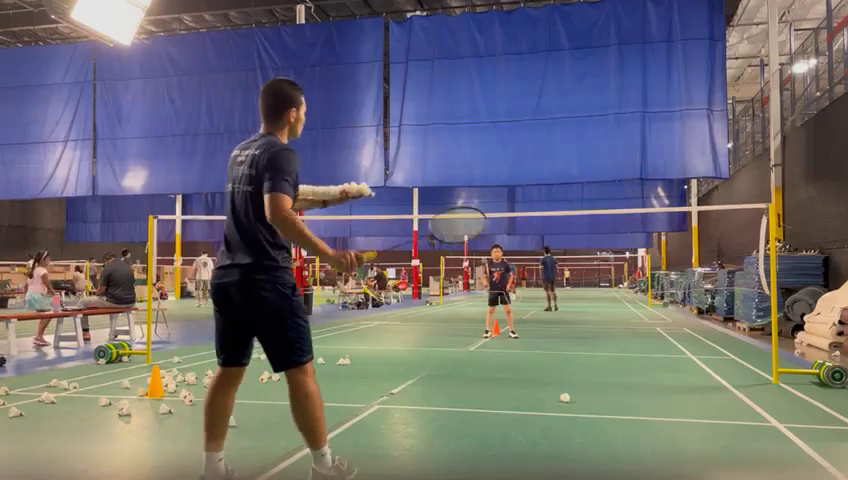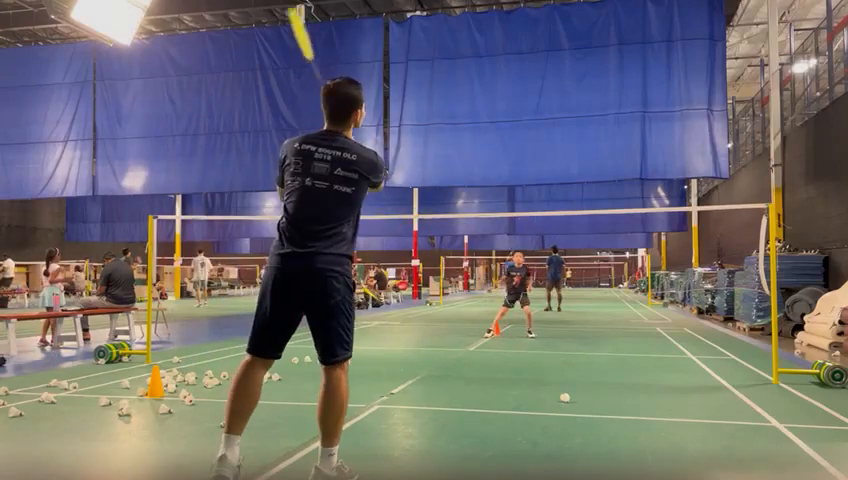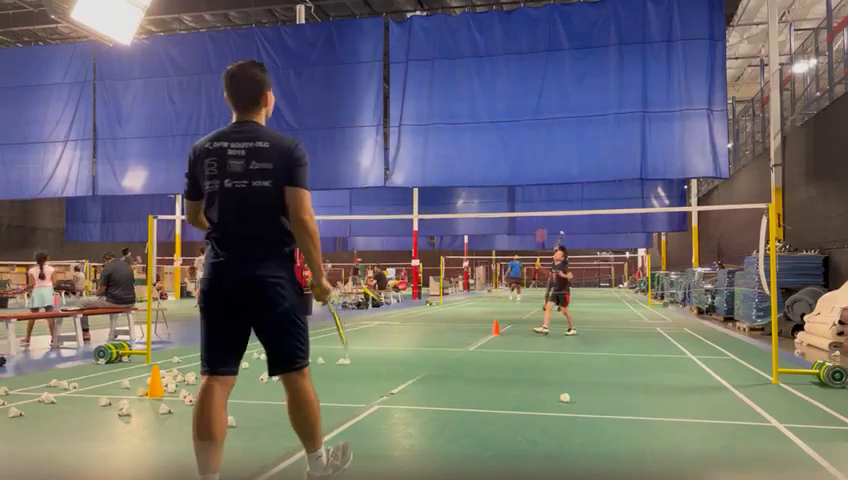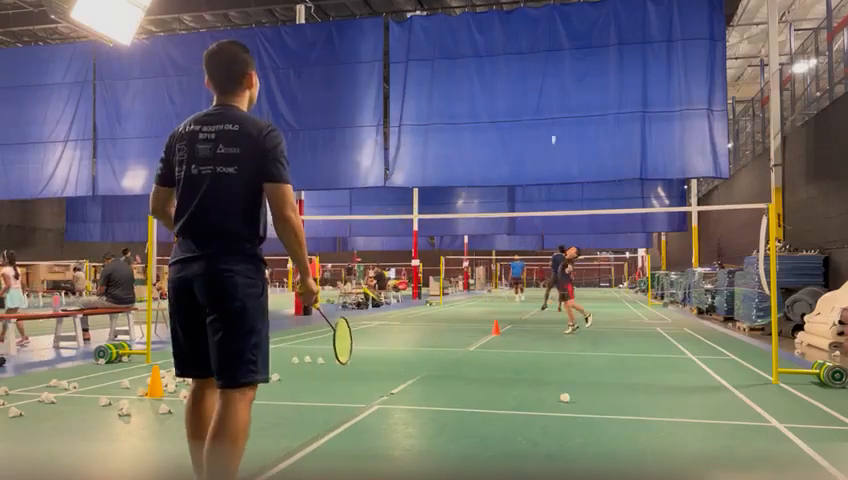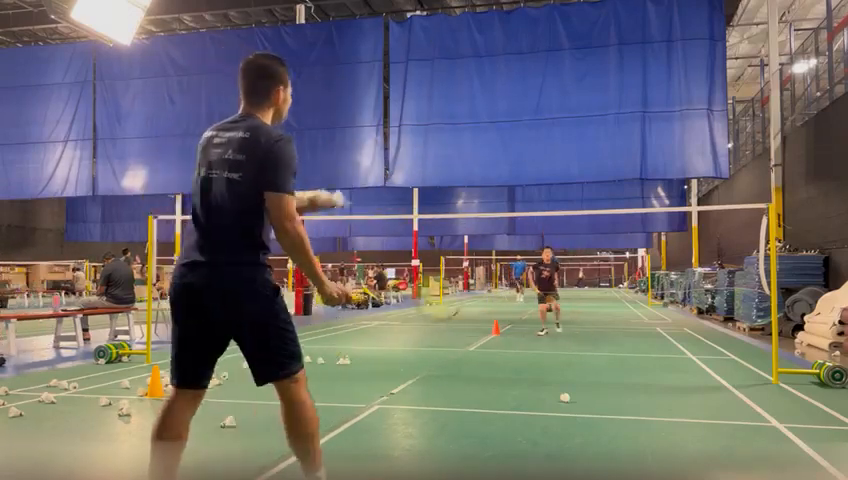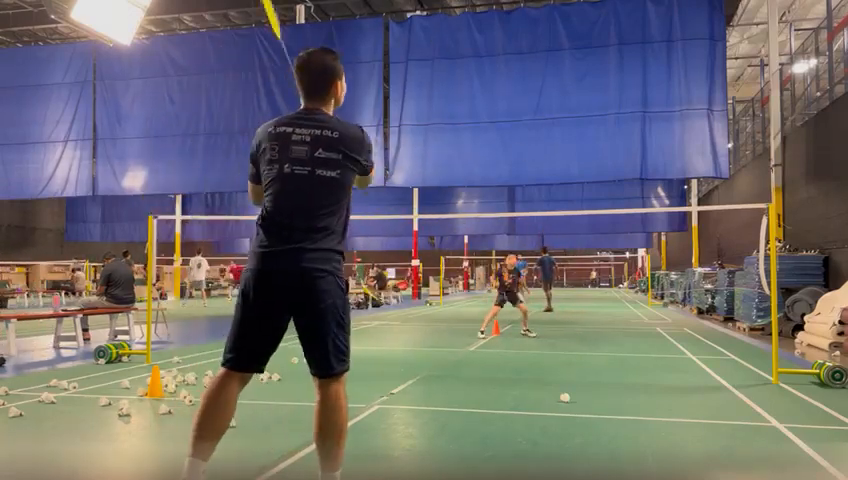
dt=0.7s
person 1, frame 1
left shoulder: (240, 152)
right shoulder: (280, 154)
right elbow: (279, 215)
left wrist: (331, 197)
right wrist: (329, 254)
left hip: (227, 276)
right hip: (265, 278)
left knee: (228, 371)
right knee: (300, 371)
person 1, frame 2
left shoulder: (292, 148)
right shoulder: (369, 161)
left hip: (283, 265)
right hip: (330, 271)
left knee: (256, 359)
right knee: (335, 367)
person 1, frame 3
left shoulder: (201, 150)
right shoulder: (287, 149)
left elbow: (193, 216)
right elbow: (301, 218)
right wrist: (319, 275)
left hip: (219, 276)
right hip: (272, 275)
left knee: (216, 379)
right knee: (295, 374)
person 1, frame 4
left shoulder: (181, 134)
right shoulder: (262, 135)
left elbow: (158, 206)
right elbow: (285, 214)
right wrist: (305, 275)
left hip: (185, 270)
right hip: (235, 272)
left knee: (204, 383)
right knee: (236, 390)
person 1, frame 5
left shoulder: (210, 137)
right shoulder: (273, 143)
right elbow: (284, 224)
left wrist: (305, 201)
right wrist: (322, 283)
left hip: (190, 277)
right hip: (243, 279)
left knee: (185, 393)
right knee: (292, 382)
person 1, frame 6
left shoulder: (267, 133)
right shoulder: (354, 138)
left hip: (265, 266)
right hip: (319, 270)
left knee: (233, 372)
right knee: (330, 380)
